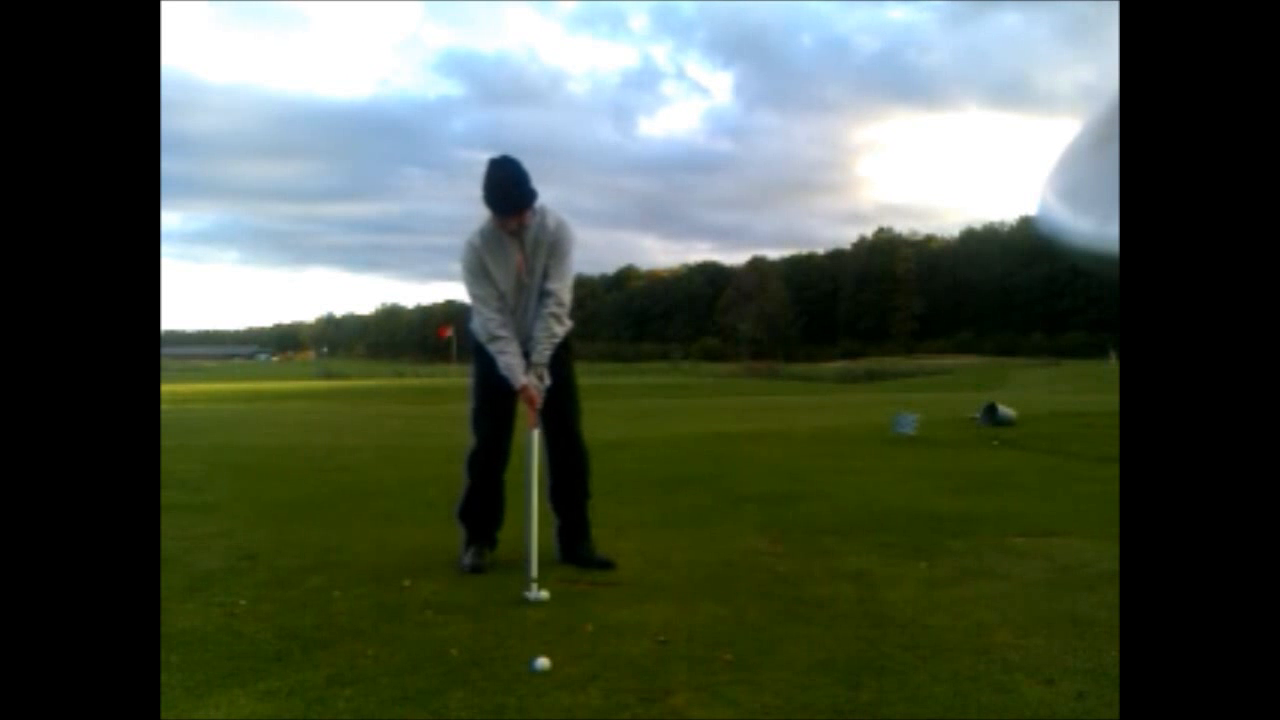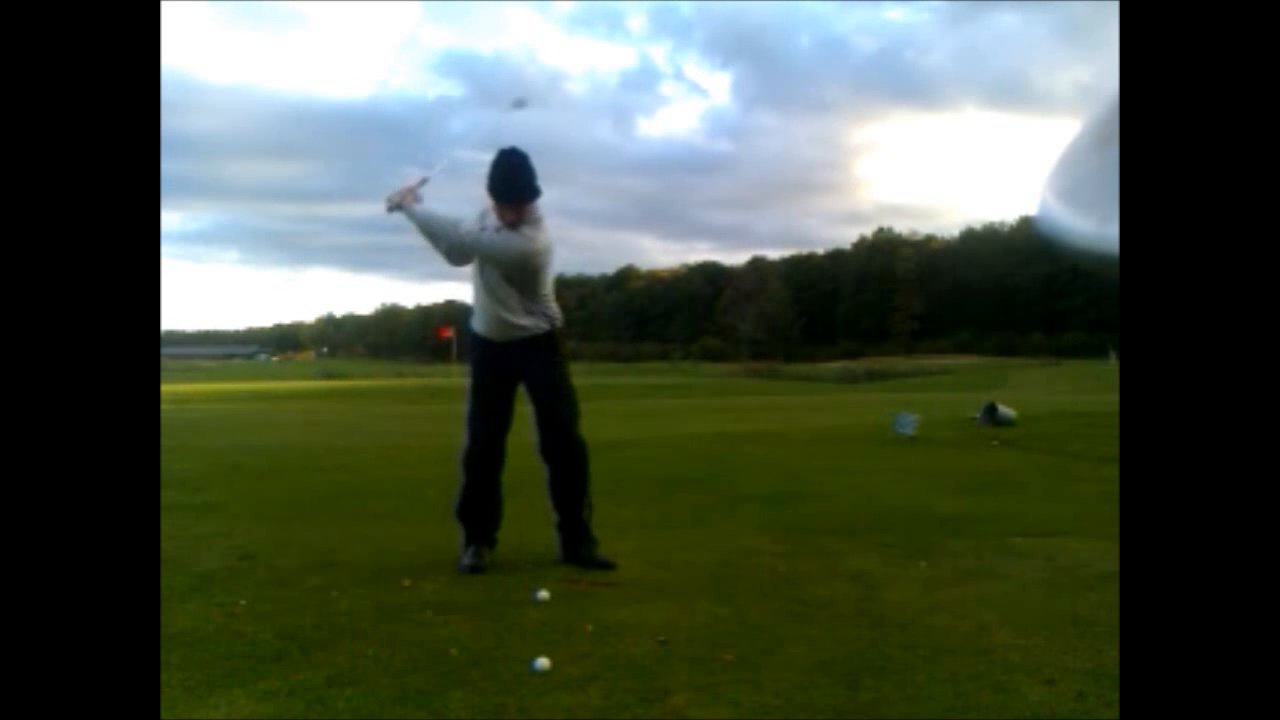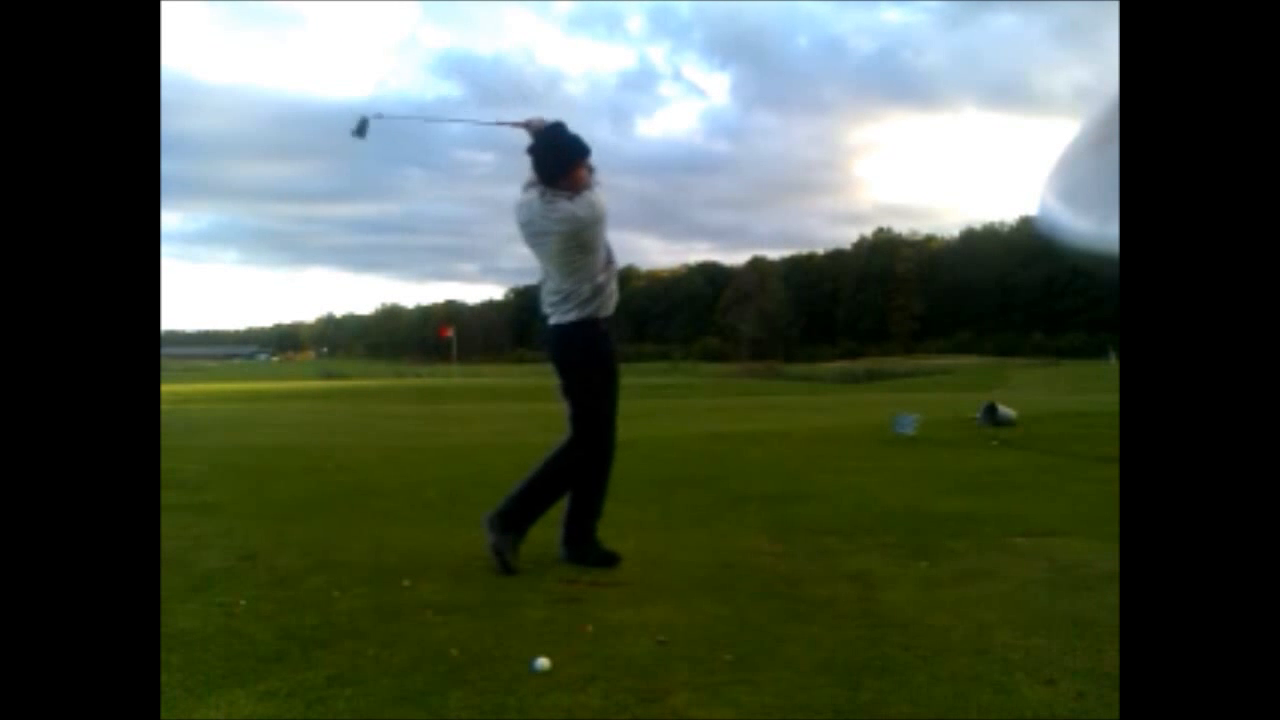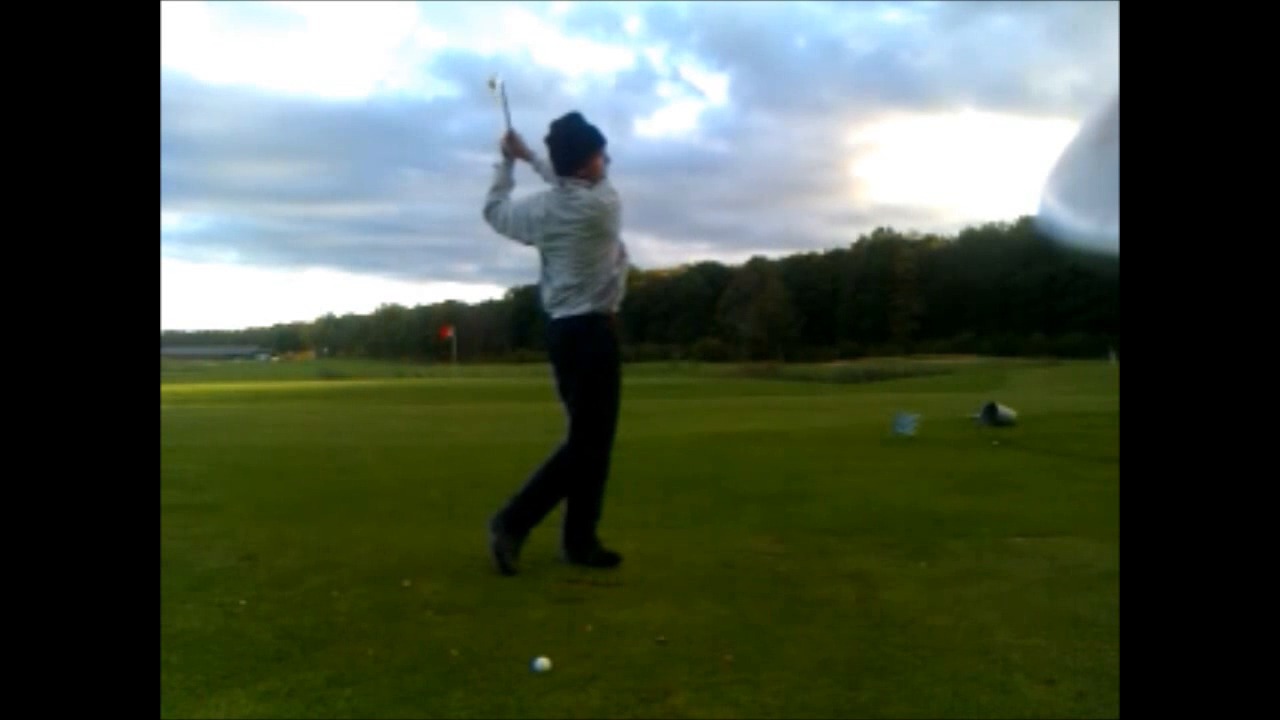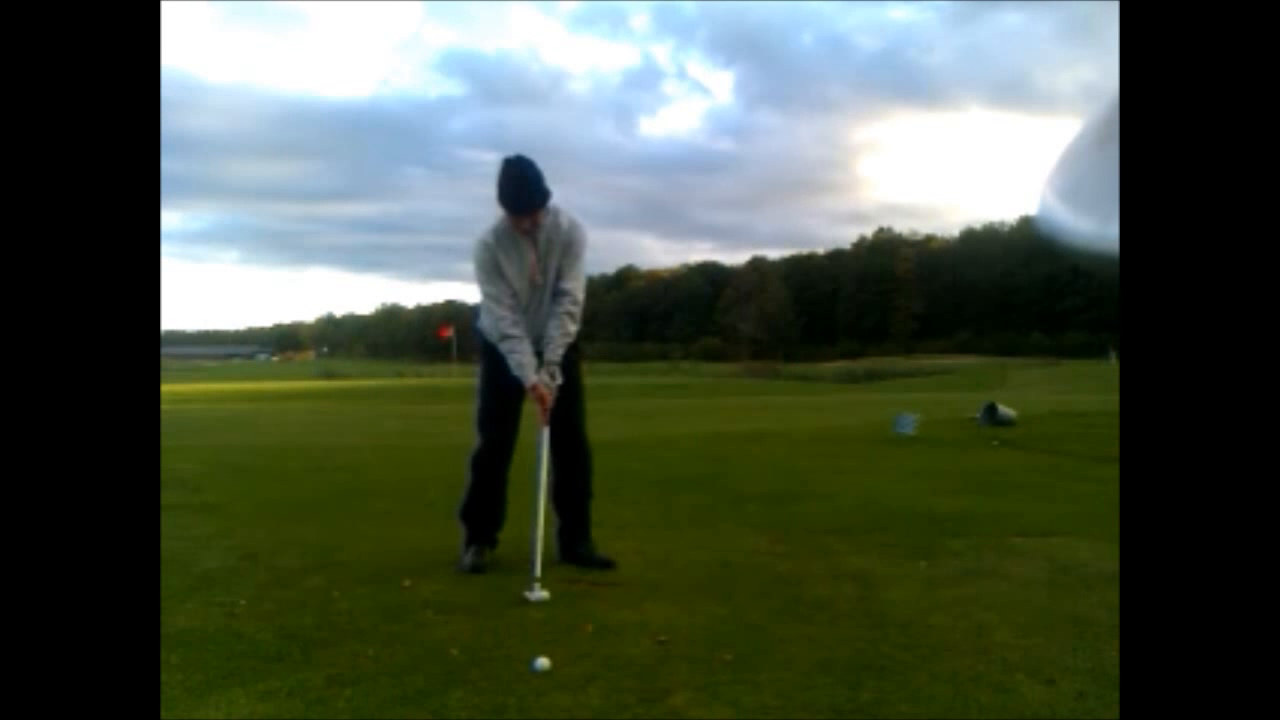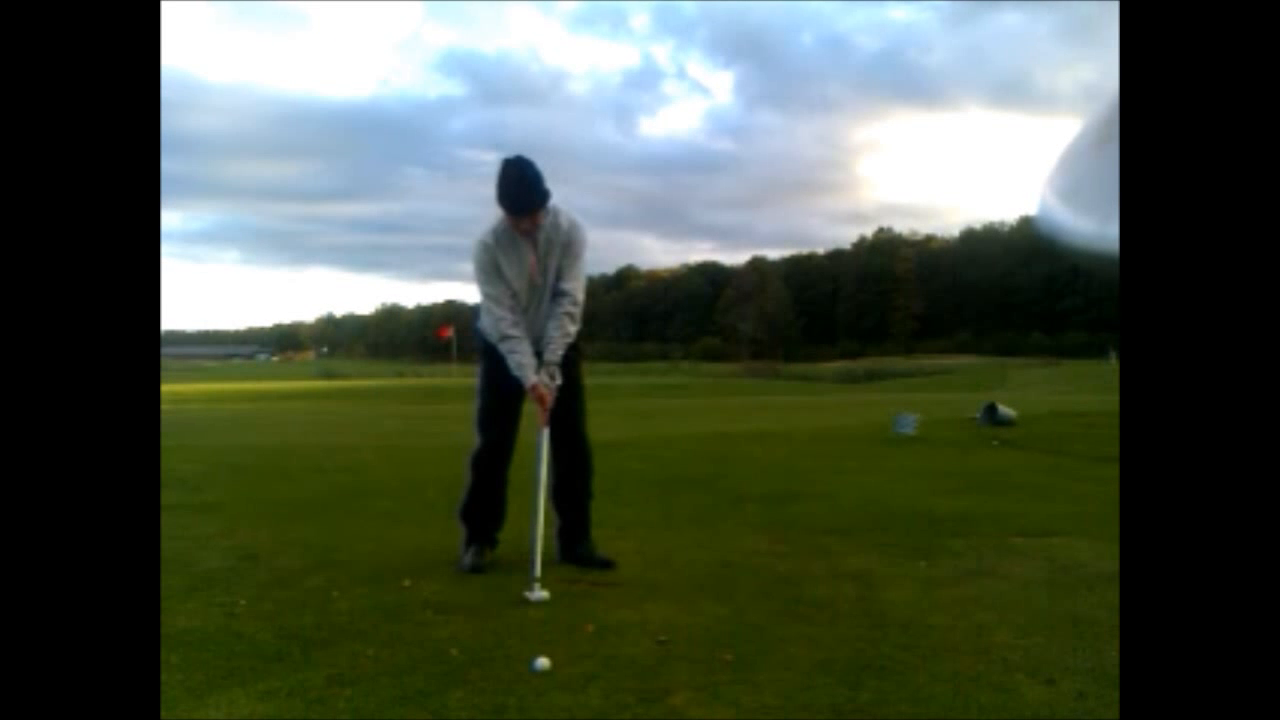
dt=0.7s
person 1, frame 1
left shoulder: (557, 230)
right shoulder: (476, 247)
left elbow: (555, 302)
right elbow: (492, 321)
left wrist: (538, 368)
right wrist: (518, 378)
left hip: (550, 346)
right hip: (494, 350)
left knee: (568, 443)
right knee: (489, 445)
left ankle: (575, 539)
right ankle: (478, 538)
person 1, frame 2
left shoulder: (528, 244)
right shoulder: (493, 219)
left elbow: (460, 235)
right elbow: (458, 250)
left wrist: (410, 205)
right wrist: (415, 205)
left hip: (538, 344)
right hip: (490, 345)
left knee: (564, 441)
right knee: (483, 445)
left ankle: (576, 539)
right ankle: (477, 538)
person 1, frame 3
left shoulder: (528, 209)
right shoulder: (585, 212)
right elbow: (590, 186)
left wrist: (546, 142)
right wrist: (548, 135)
left hip: (571, 332)
right hip: (586, 335)
left knee: (596, 439)
right knee: (589, 441)
left ankle: (580, 537)
right ankle: (511, 519)
person 1, frame 4
left shoulder: (538, 208)
right shoulder: (604, 204)
left elbow: (494, 212)
left wrist: (508, 161)
right wrist: (530, 157)
left hip: (562, 328)
right hip: (591, 330)
left knee: (591, 437)
right knee: (588, 440)
left ankle: (580, 538)
right ankle: (513, 521)
person 1, frame 5
left shoulder: (569, 231)
right shoulder: (489, 245)
left elbow: (569, 301)
right elbow: (503, 318)
left wrist: (550, 369)
right wrist: (530, 377)
left hip: (557, 344)
right hip: (504, 348)
left knee: (572, 442)
right knee: (494, 443)
left ankle: (575, 539)
right ankle: (479, 538)
person 1, frame 6
left shoulder: (569, 231)
right shoulder: (488, 245)
left elbow: (569, 302)
right elbow: (503, 318)
left wrist: (550, 368)
right wrist: (530, 377)
left hip: (557, 344)
right hip: (504, 349)
left knee: (572, 442)
right knee: (494, 443)
left ankle: (576, 538)
right ankle: (479, 538)
